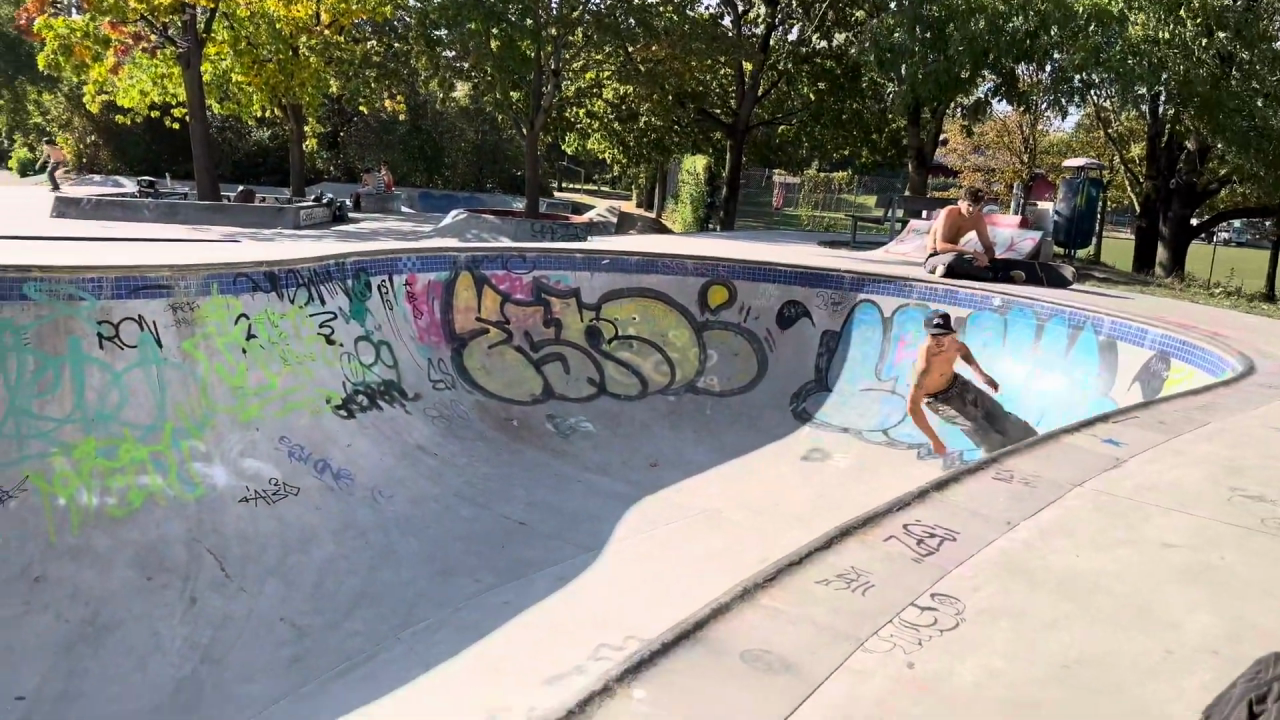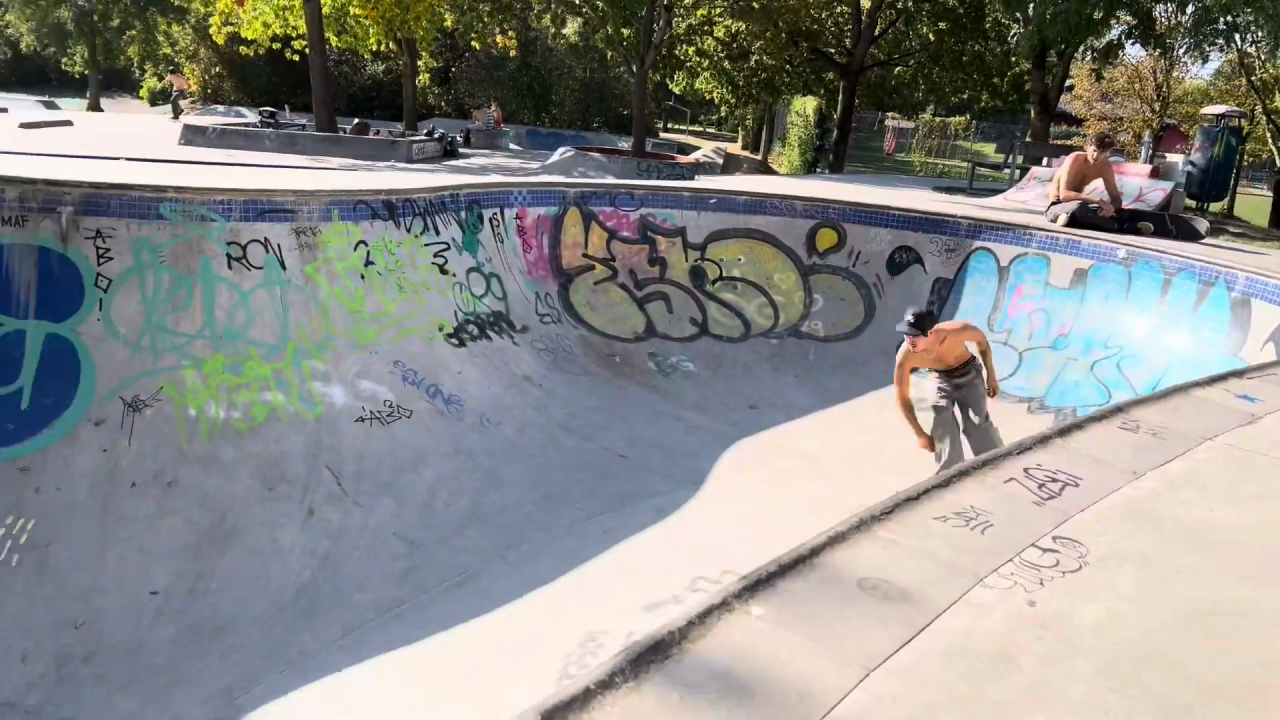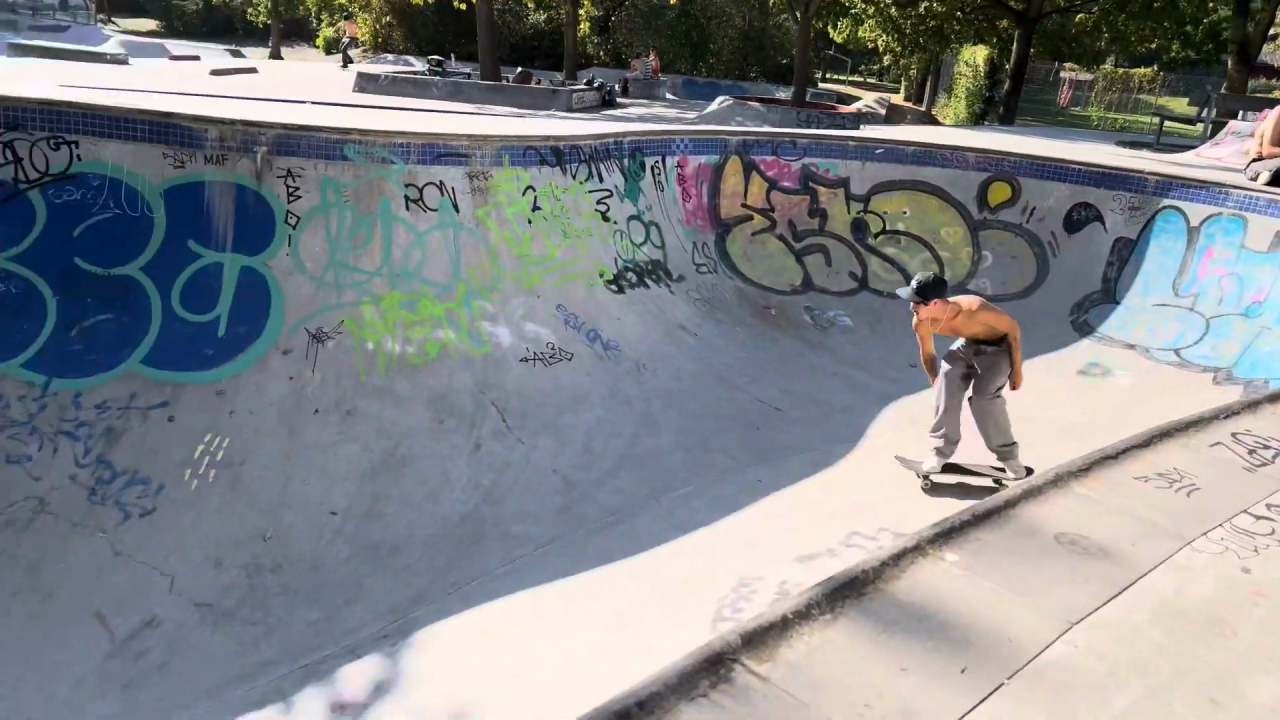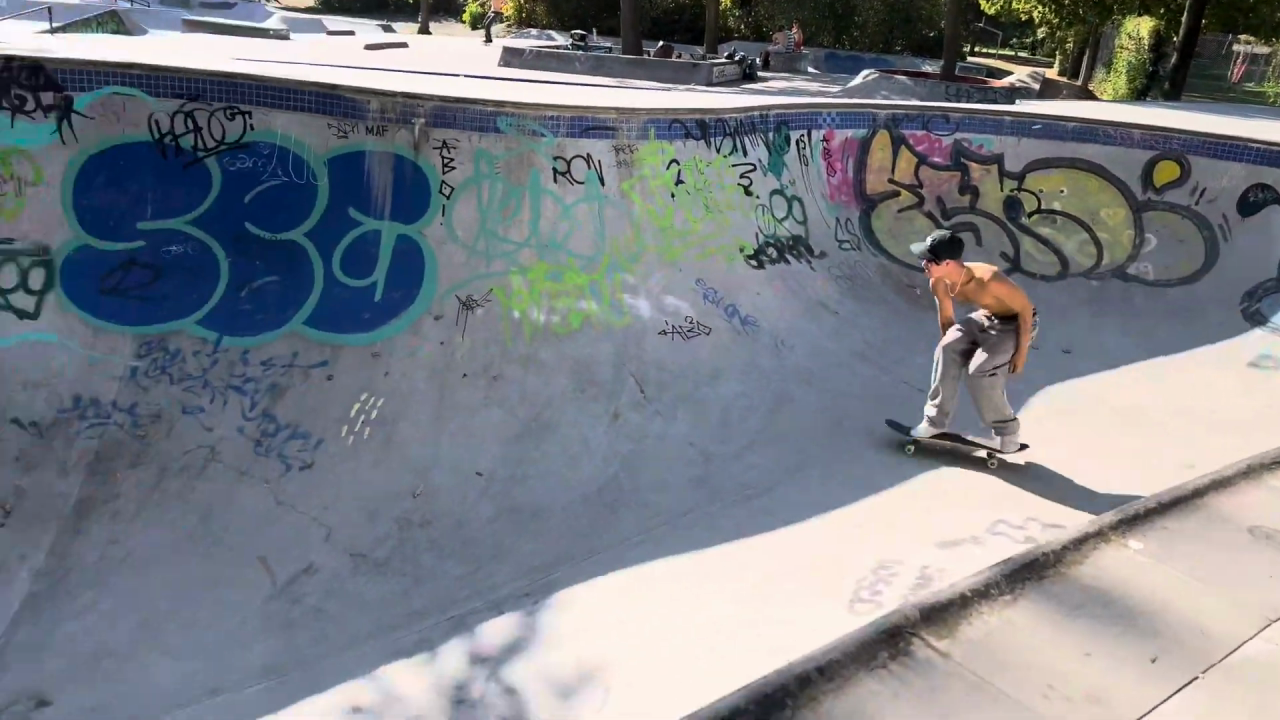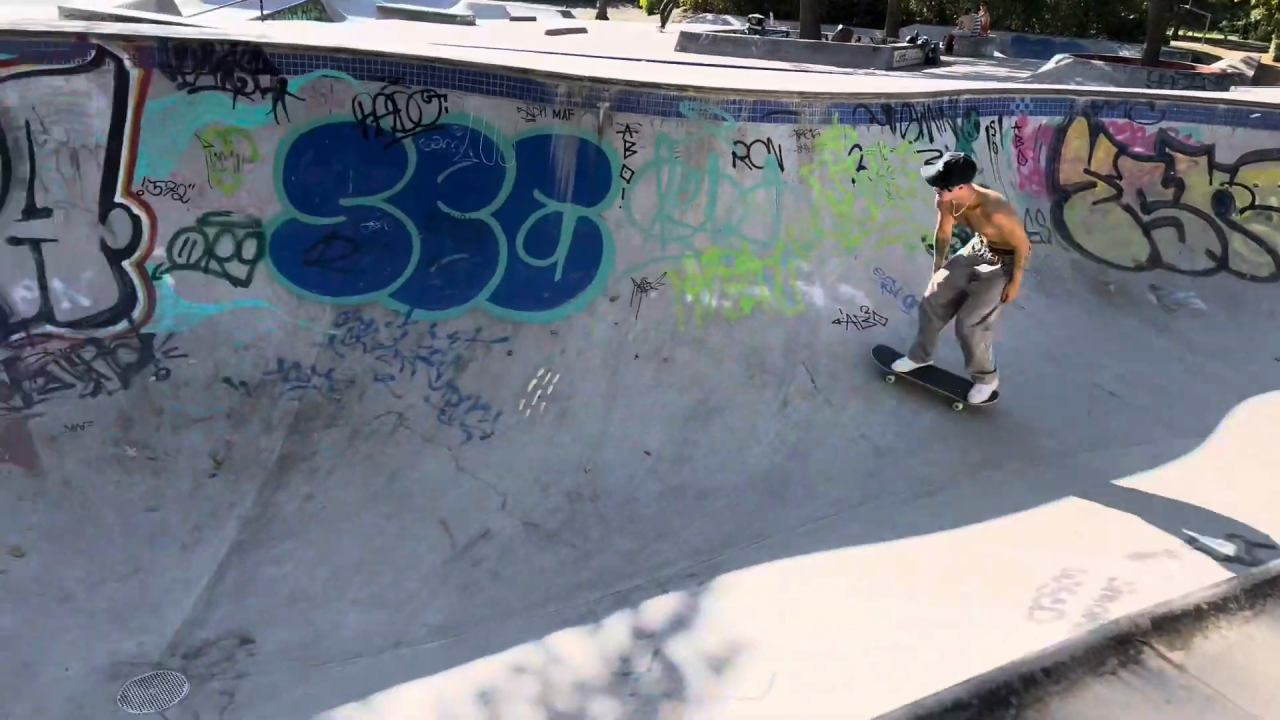
dt=0.2s
person 1, frame 1
right shoulder: (925, 367)
right elbow: (912, 407)
left wrist: (981, 373)
right wrist: (934, 440)
left hip: (956, 384)
right hip: (940, 401)
right knee: (986, 436)
person 1, frame 2
left shoulder: (956, 331)
right shoulder: (905, 357)
left elbow: (980, 337)
right elbow: (902, 398)
left wrist: (991, 376)
right wrist: (920, 434)
left hip: (968, 373)
right hip: (942, 379)
left knee: (977, 423)
right knee: (944, 427)
person 1, frame 3
left shoulder: (975, 310)
right shoulder: (921, 323)
left elbow: (1012, 327)
right elbow: (928, 355)
left wrist: (1017, 369)
right wrist: (939, 389)
left hip: (1000, 348)
right hip: (969, 344)
left knee: (983, 395)
right knee: (948, 377)
left ankle: (1009, 458)
right ankle: (941, 451)
person 1, frame 4
left shoulder: (989, 281)
right shoulder: (938, 283)
left elbow: (1025, 308)
right elbow: (946, 318)
left wrist: (1021, 352)
left hip: (1018, 324)
right hip: (989, 317)
left knee: (979, 372)
right knee: (948, 349)
left ankle: (1008, 431)
right ankle: (936, 420)
person 1, frame 5
left shoulder: (995, 211)
right shoulder: (948, 200)
left elbow: (1022, 243)
right elbow: (943, 235)
left wrist: (1016, 282)
right wrist: (939, 272)
left hip: (1005, 261)
right hip: (980, 248)
left knee: (969, 323)
right knee: (935, 299)
left ankle: (985, 377)
right ankle: (920, 355)
